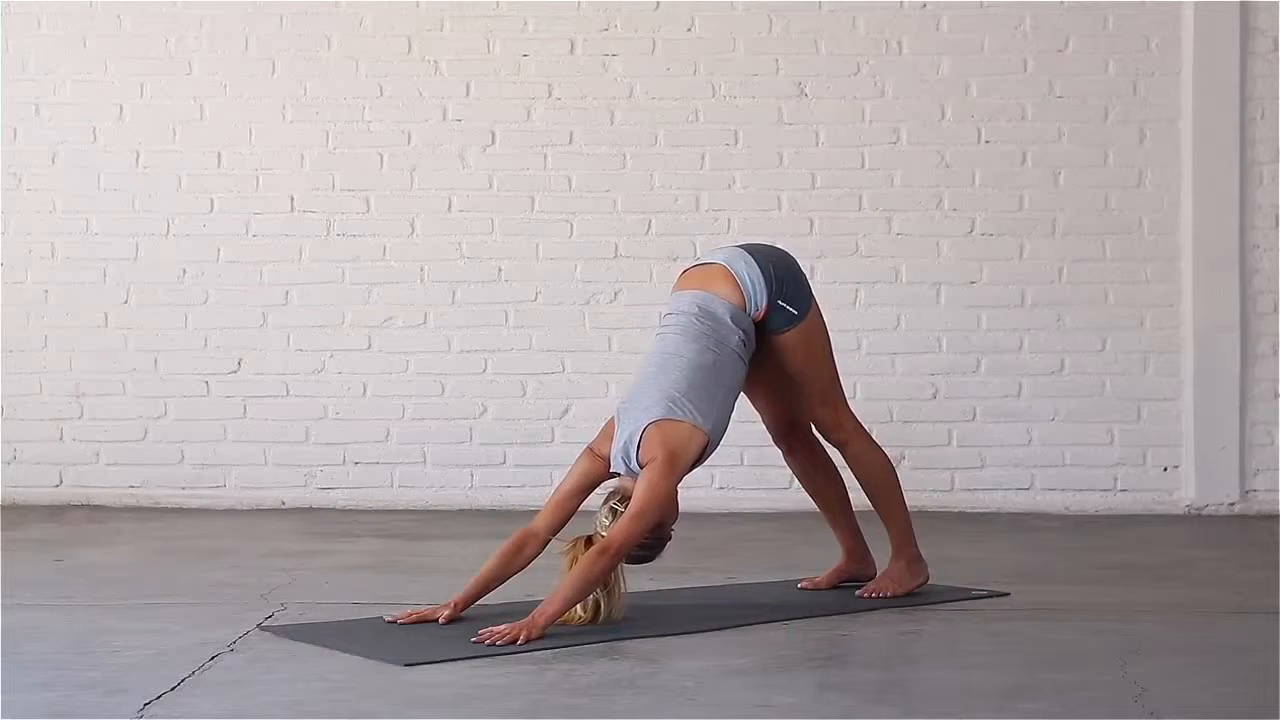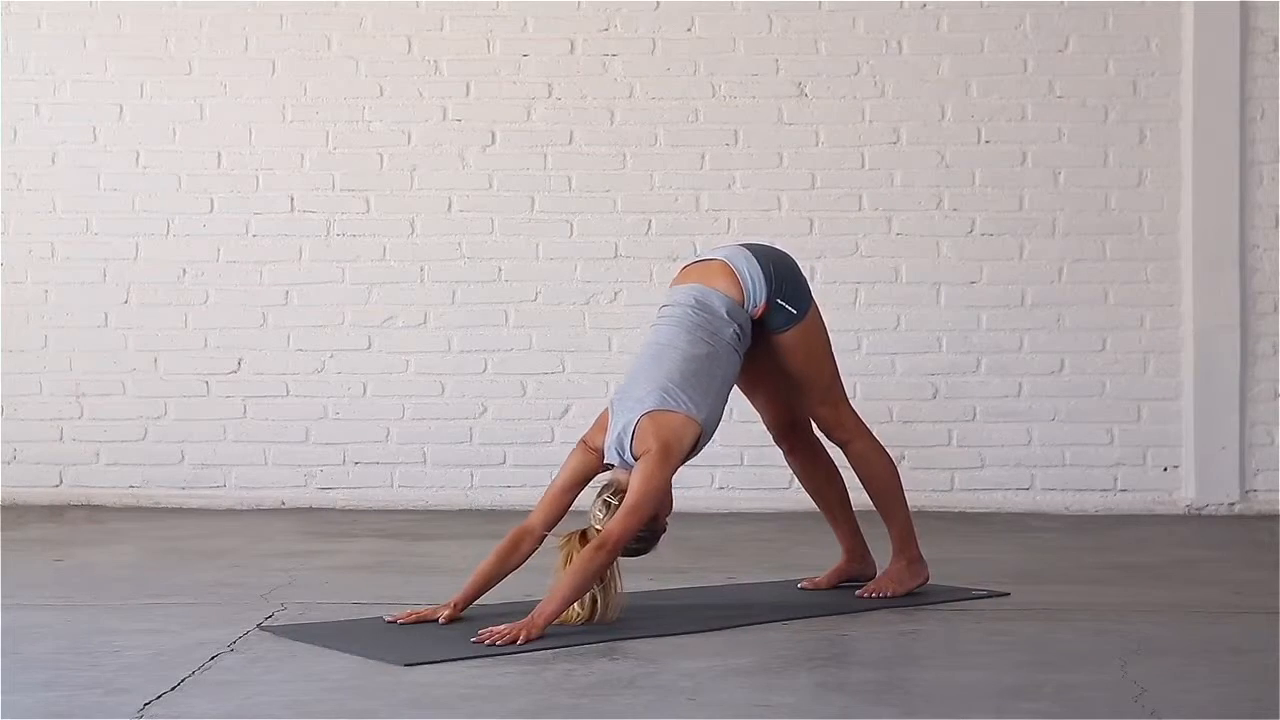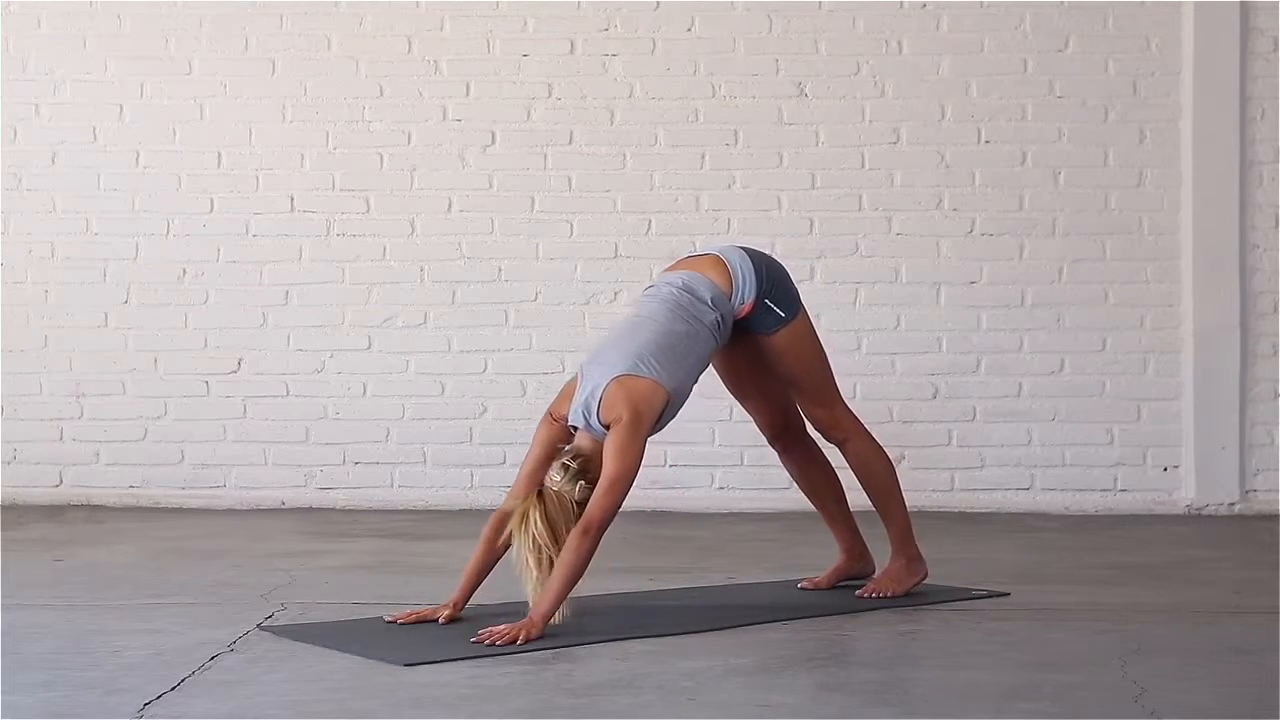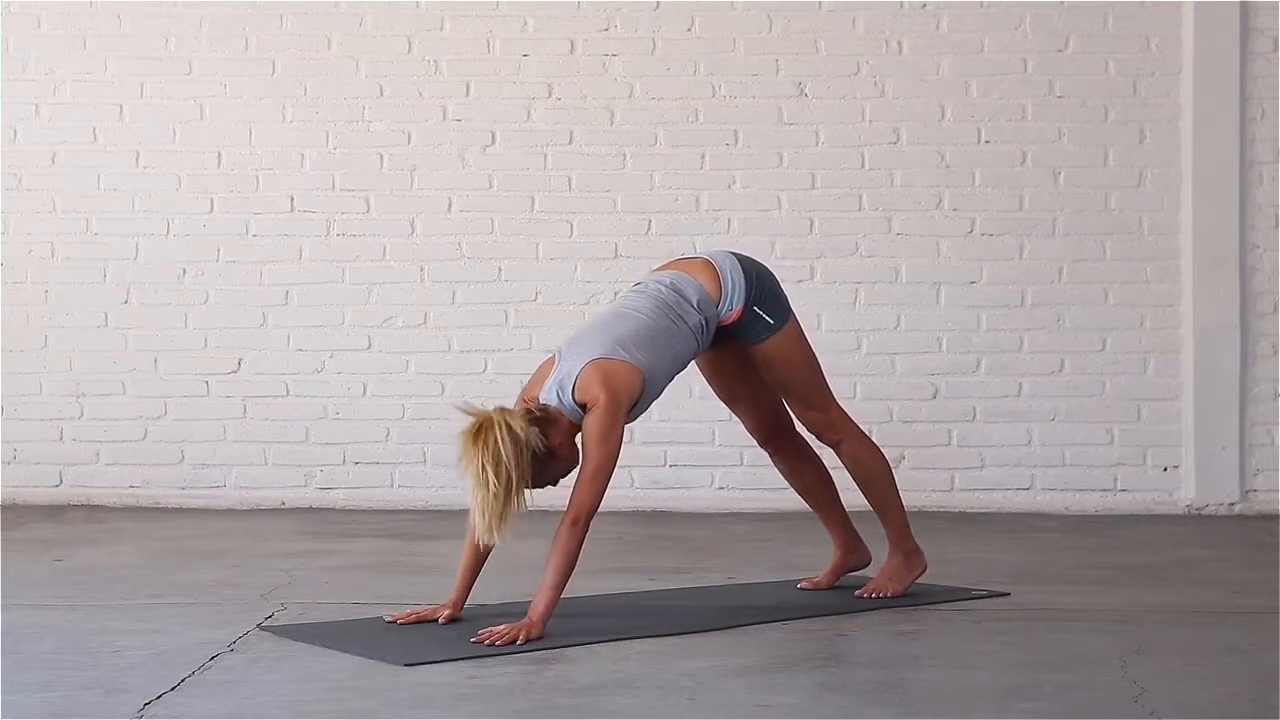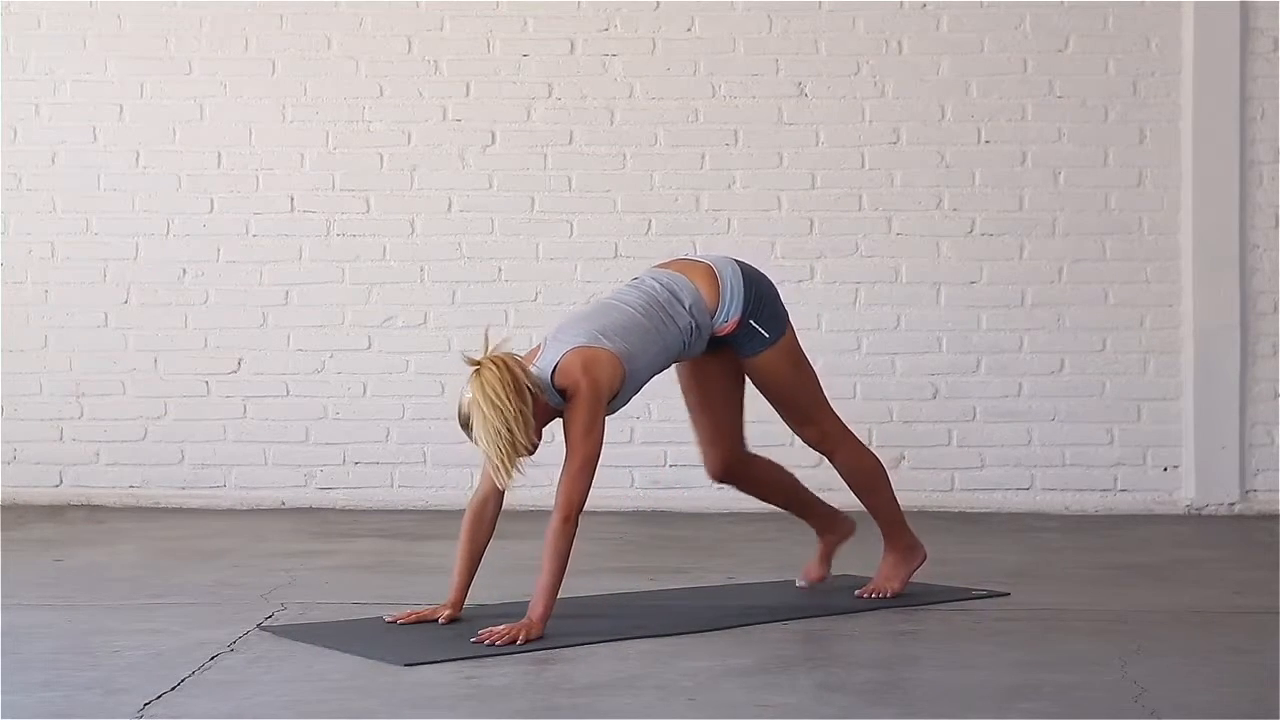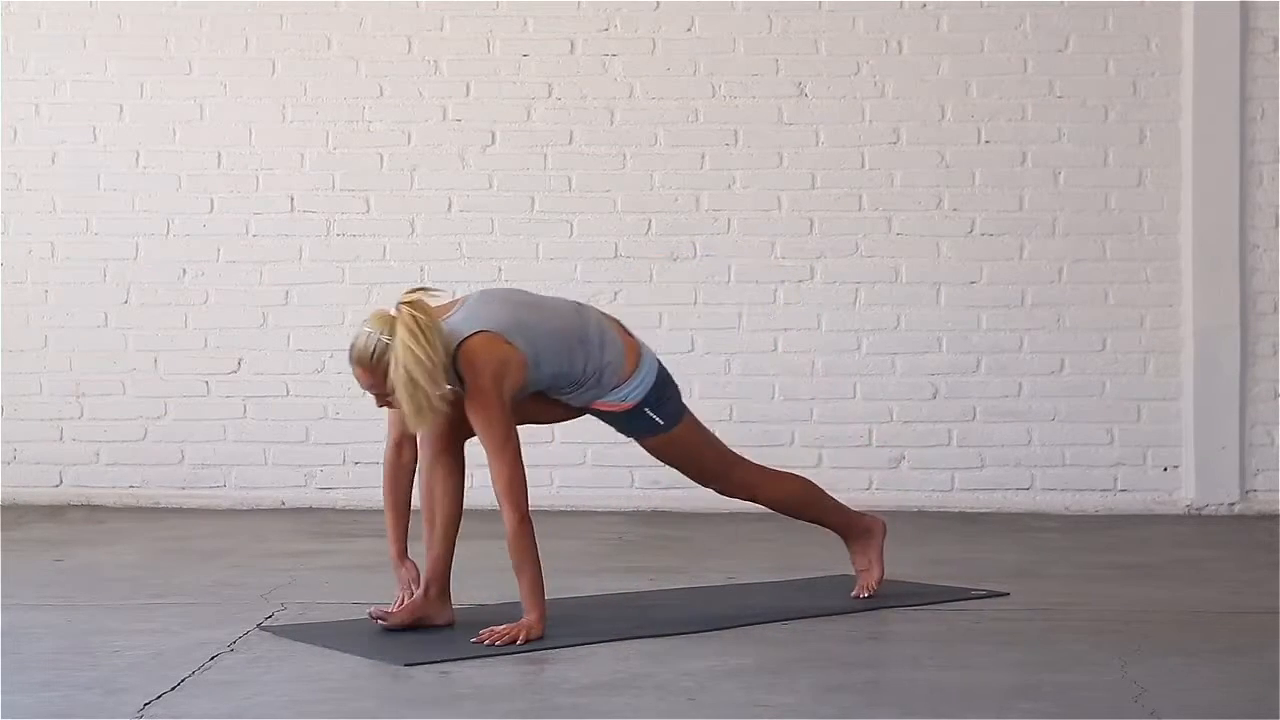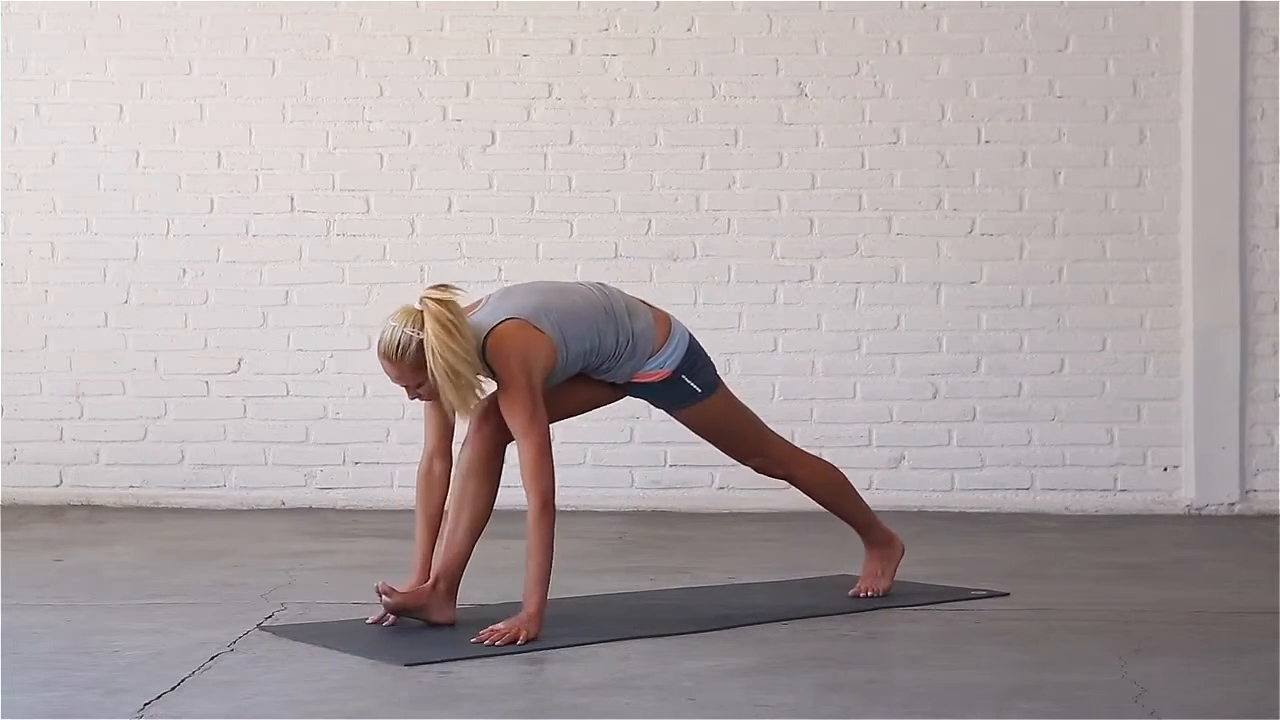
dt=0.7s
person 1, frame 1
left shoulder: (665, 450)
right shoulder: (611, 446)
left elbow: (609, 549)
right elbow: (534, 534)
left wrist: (538, 621)
right wrist: (457, 603)
left hip: (760, 281)
right hip: (712, 289)
left knee: (834, 423)
right knee: (791, 433)
left ankle: (908, 559)
right ankle: (856, 556)
person 1, frame 2
left shoulder: (660, 441)
right shoulder: (604, 439)
left elbow: (608, 543)
right elbow: (532, 528)
left wrist: (537, 621)
right wrist: (457, 603)
left hip: (759, 282)
right hip: (716, 290)
left knee: (836, 422)
right knee: (791, 432)
left ankle: (908, 559)
right ankle: (856, 557)
person 1, frame 3
left shoulder: (626, 409)
right shoulder: (567, 409)
left elbow: (590, 526)
right elbow: (511, 509)
left wrist: (536, 619)
right wrist: (455, 601)
left hip: (746, 283)
right hip: (708, 293)
left knee: (831, 421)
right knee: (782, 431)
left ankle: (907, 556)
right ankle: (854, 554)
person 1, frame 4
left shoulder: (601, 392)
right shoulder: (535, 397)
left elbow: (578, 515)
right elbow: (492, 500)
left wrist: (536, 619)
right wrist: (454, 601)
left hip: (736, 291)
right hip: (694, 297)
left knee: (826, 423)
right knee: (773, 435)
left ankle: (905, 552)
right ankle: (849, 548)
person 1, frame 5
left shoulder: (580, 380)
right shoulder: (517, 381)
left elbow: (566, 511)
right elbow: (486, 498)
left wrist: (536, 619)
right wrist: (453, 601)
left hip: (733, 300)
right hip: (695, 306)
left knee: (821, 433)
right knee: (724, 464)
left ankle: (902, 545)
right ankle: (828, 525)
person 1, frame 6
left shoulder: (480, 368)
right shoulder: (416, 336)
left elbow: (514, 507)
right elbow: (399, 447)
left wrist: (534, 615)
right wrist: (399, 556)
left hip: (619, 379)
right hip: (570, 364)
left knee: (731, 477)
right knee: (439, 427)
left ankle: (858, 531)
right ankle: (435, 597)
person 1, frame 7
left shoulder: (510, 355)
right shoulder: (442, 340)
left elbow: (541, 496)
right elbow: (434, 461)
left wrist: (533, 610)
right wrist: (419, 573)
left hip: (654, 353)
right hip: (601, 354)
left knee: (767, 455)
right knee: (487, 427)
left ankle: (880, 542)
right ankle: (440, 592)
